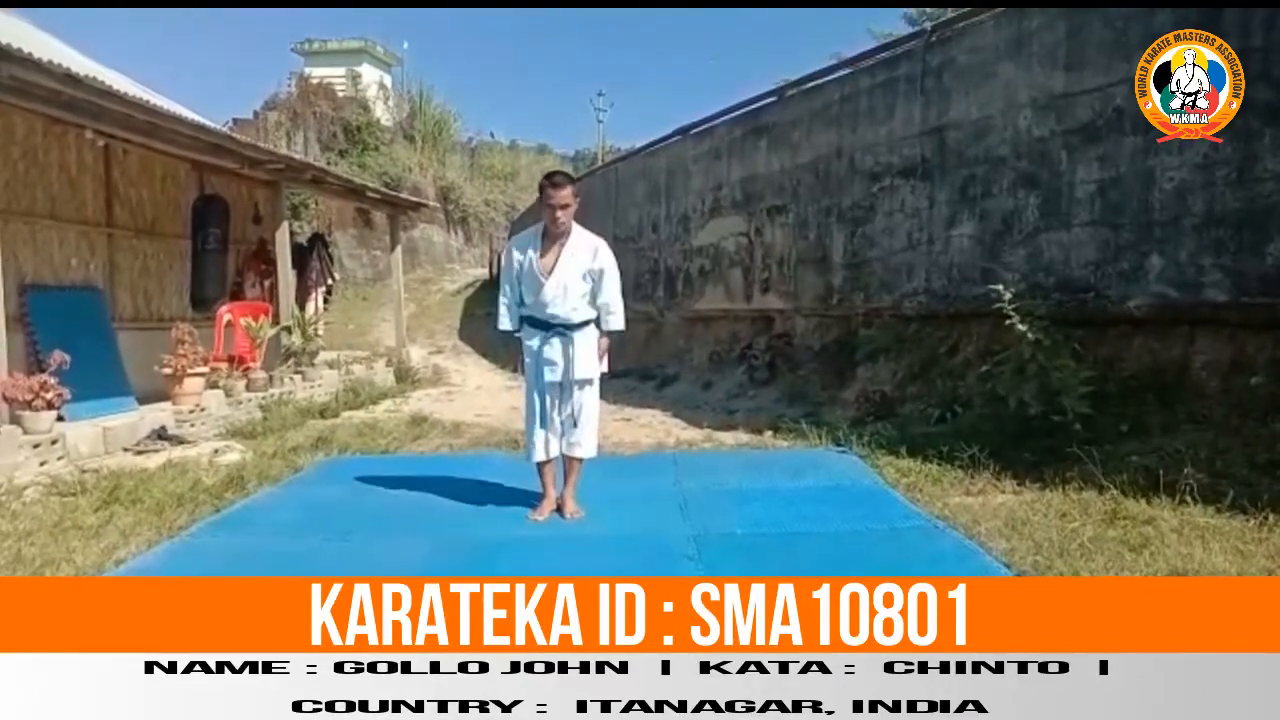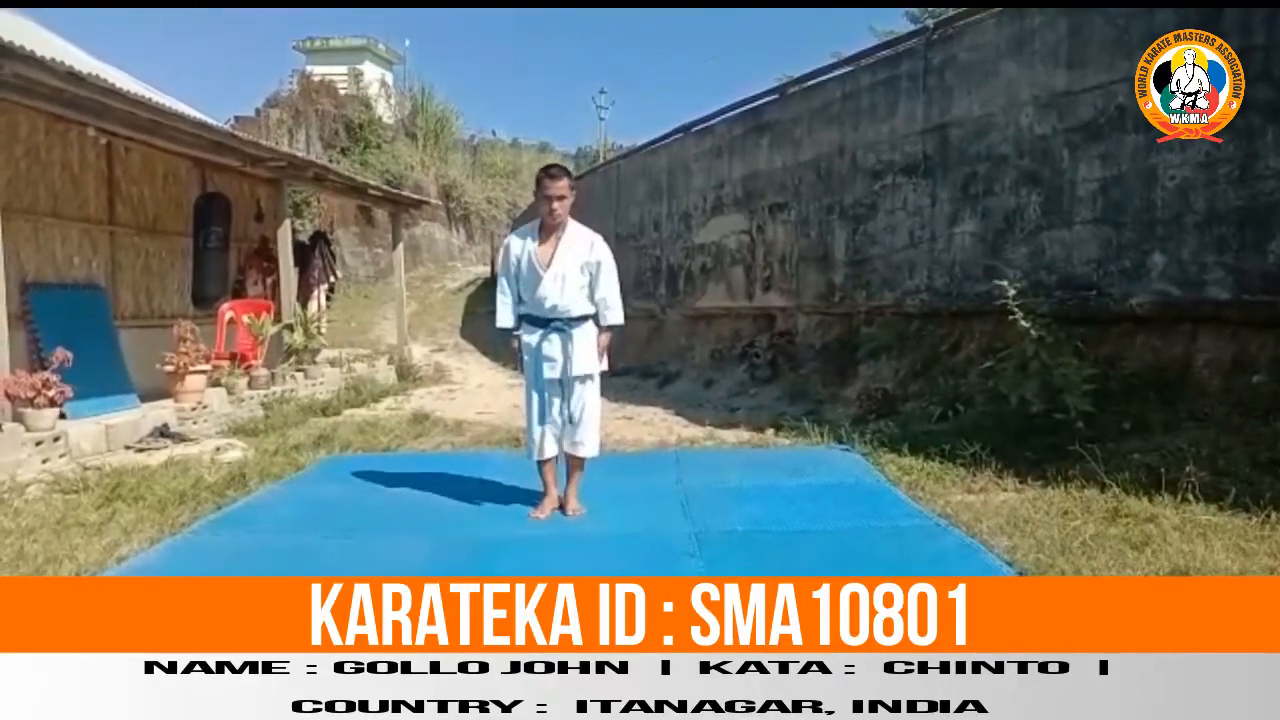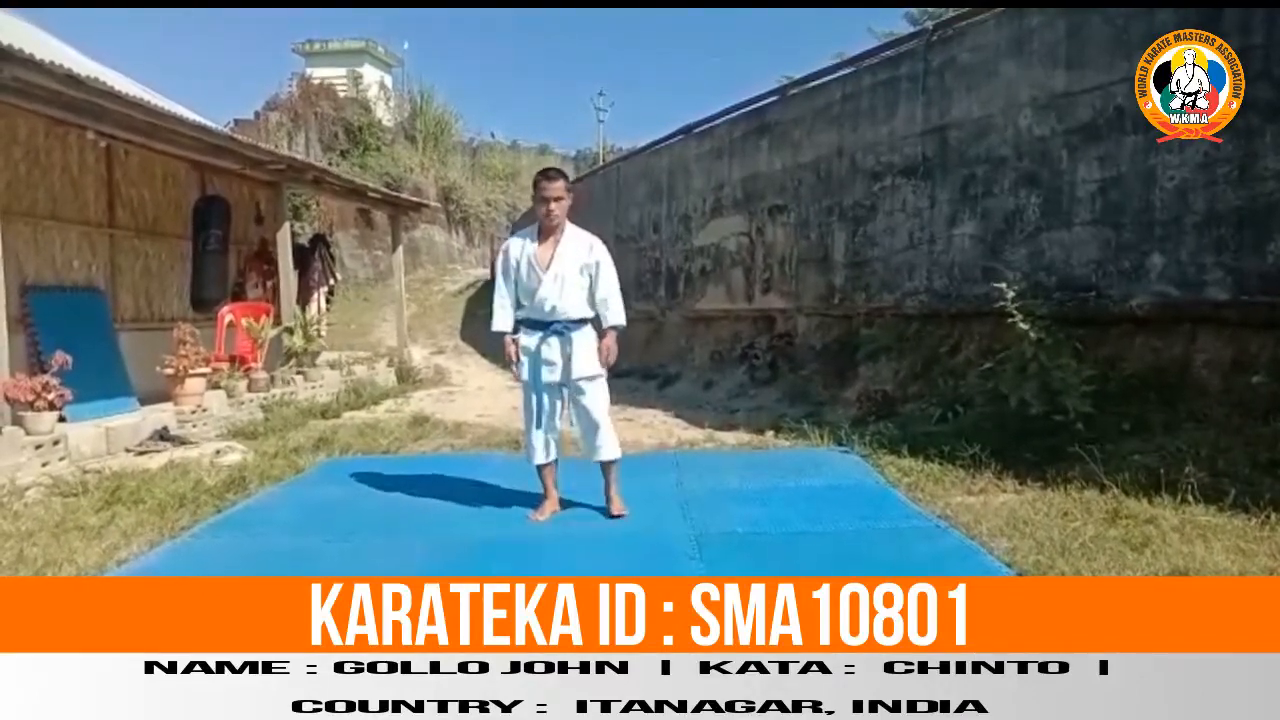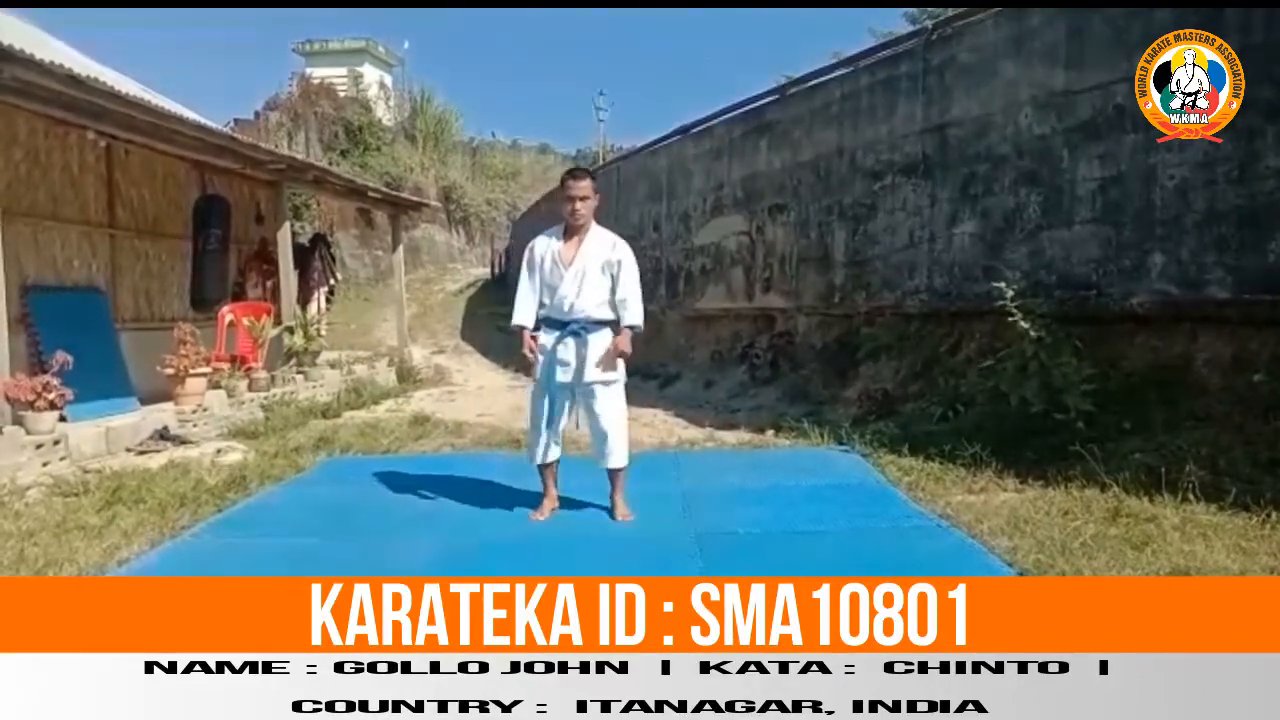
dt=0.4s
person 1, frame 1
left shoulder: (595, 248)
right shoulder: (519, 246)
left elbow: (608, 297)
right elbow: (509, 295)
left wrist: (605, 338)
right wrist: (516, 339)
left hip: (580, 341)
right hip: (538, 341)
left knee: (580, 417)
right knee: (541, 417)
left ankle: (569, 493)
right ankle: (548, 494)
person 1, frame 2
left shoulder: (591, 243)
right shoulder: (516, 243)
left elbow: (606, 291)
right elbow: (507, 292)
left wrist: (605, 333)
right wrist: (513, 336)
left hip: (579, 337)
right hip: (536, 338)
left knee: (582, 415)
right knee: (541, 416)
left ankle: (572, 491)
right ankle: (550, 493)
person 1, frame 3
left shoulder: (589, 245)
right shoulder: (514, 247)
left elbow: (607, 291)
right elbow: (505, 294)
left wrist: (610, 333)
right wrist: (507, 337)
left hip: (580, 341)
right hip: (535, 342)
left knee: (596, 415)
right knee: (539, 420)
left ankle: (612, 491)
right ankle: (550, 496)
person 1, frame 4
left shoulder: (614, 247)
right shoulder: (541, 246)
left elbow: (628, 293)
right elbow: (528, 291)
left wrist: (626, 332)
right wrist: (525, 332)
left hip: (597, 342)
right hip: (552, 341)
left knee: (609, 420)
right knee: (544, 420)
left ankle: (617, 497)
right ankle: (549, 493)
